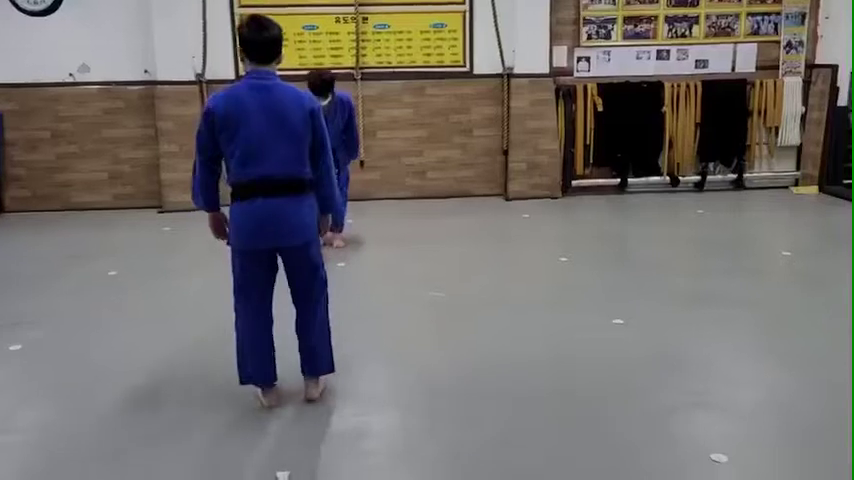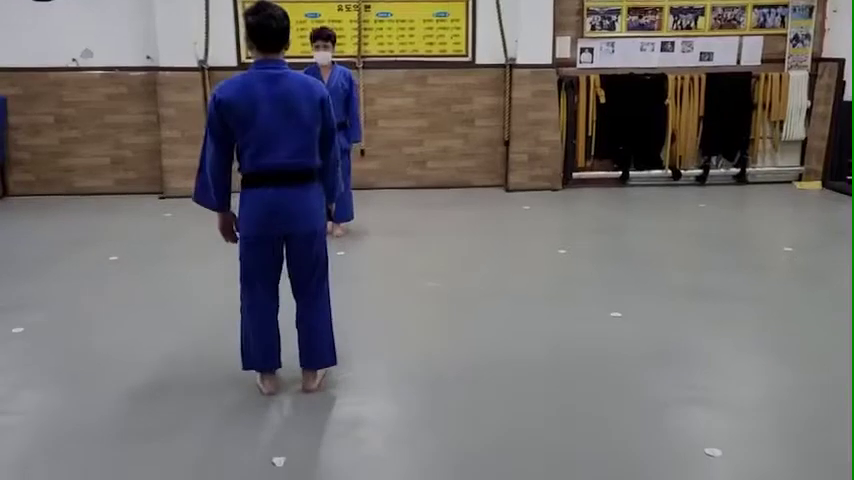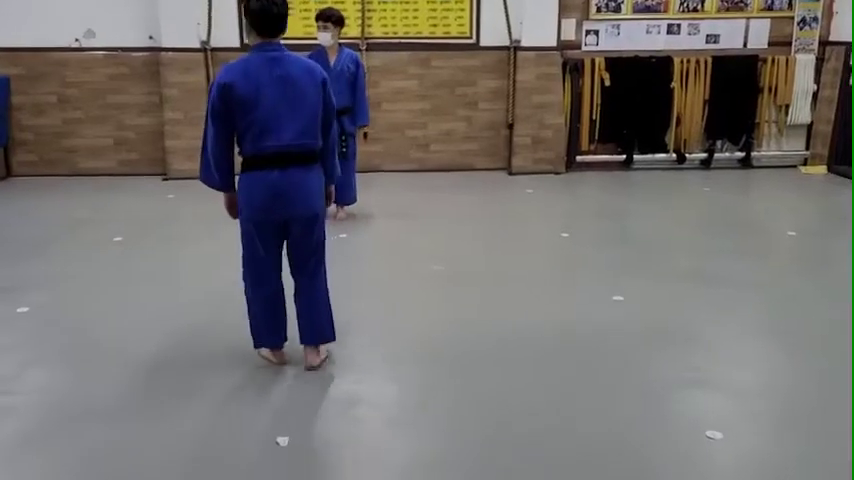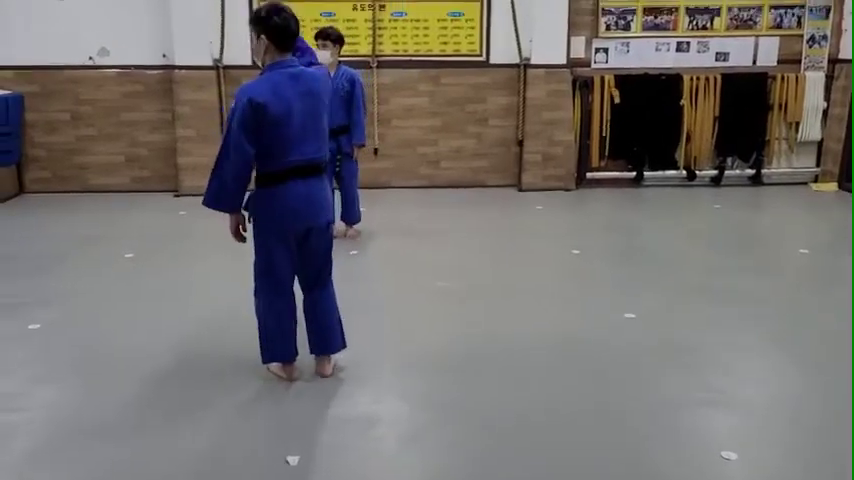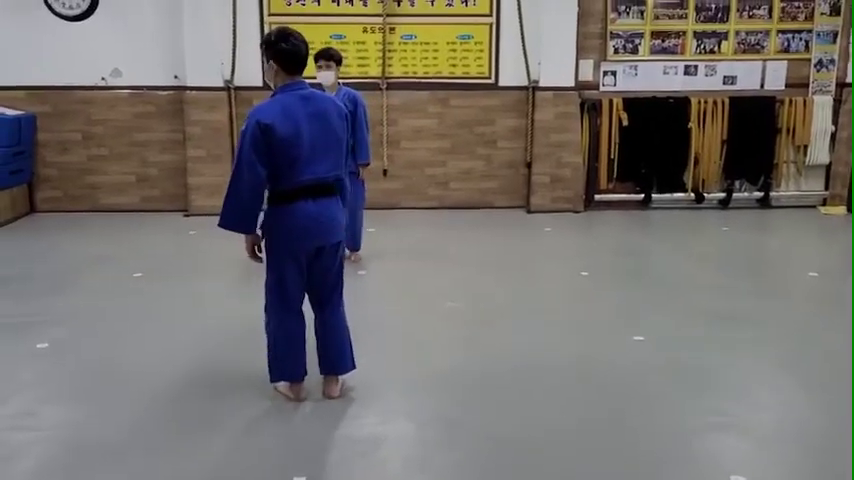
dt=0.5s
person 1, frame 1
left shoulder: (218, 105)
right shoulder: (305, 102)
left elbow: (207, 165)
right elbow: (322, 163)
left wrist: (213, 211)
right wrist: (325, 211)
left hip: (248, 215)
right hip: (296, 211)
left knee: (253, 303)
right knee: (310, 296)
left ankle: (266, 385)
right ankle: (314, 378)
person 1, frame 2
left shoulder: (227, 94)
right shoulder: (314, 90)
left elbow: (217, 157)
right elbow: (330, 153)
left wrist: (221, 209)
right wrist: (329, 198)
left hip: (258, 202)
right hip: (306, 199)
left knee: (258, 291)
right knee: (310, 289)
left ankle: (266, 373)
right ankle: (312, 370)
person 1, frame 3
left shoulder: (230, 77)
right shoulder: (314, 73)
left elbow: (218, 139)
right elbow: (328, 133)
left wrist: (227, 188)
right wrist: (329, 180)
left hip: (258, 184)
right hip: (306, 180)
left knee: (262, 270)
right knee: (310, 267)
left ankle: (273, 345)
right ankle: (314, 346)
person 1, frame 4
left shoulder: (252, 94)
right shoulder: (318, 80)
left elbow: (237, 157)
left wrist: (233, 209)
left hip: (276, 200)
right hip: (317, 193)
left knee: (274, 283)
right knee: (318, 278)
left ankle: (284, 361)
right ankle: (325, 356)
person 1, frame 5
left shoulder: (263, 116)
right shoulder: (334, 107)
left elbow: (249, 178)
left wrist: (249, 229)
left hip: (289, 218)
right hip: (330, 213)
left knee: (284, 302)
right knee: (329, 298)
left ankle: (292, 380)
right ankle: (333, 377)
person 2, frame 1
left shoulder: (345, 102)
left elbow: (352, 132)
left wrist: (351, 154)
left hip: (337, 154)
left knee: (338, 192)
left ankle: (336, 231)
person 2, frame 2
left shoulder: (346, 76)
right shoulder: (306, 76)
left elbow: (353, 109)
left wrist: (353, 137)
left hip: (338, 137)
left knee: (340, 179)
left ankle: (338, 221)
person 2, frame 3
left shoulder: (353, 59)
right shoulder: (312, 59)
left elbow: (359, 93)
left wrist: (360, 122)
left hip: (344, 121)
left knee: (345, 163)
left ankle: (341, 204)
person 2, frame 4
left shoulder: (351, 77)
left elbow: (358, 112)
left wrist: (357, 142)
left hip: (343, 140)
left knee: (348, 185)
left ankle: (350, 223)
person 2, frame 5
left shoulder: (353, 97)
left elbow: (362, 132)
left wrist: (362, 162)
left hip: (347, 162)
left knee: (352, 207)
left ankle: (354, 248)
